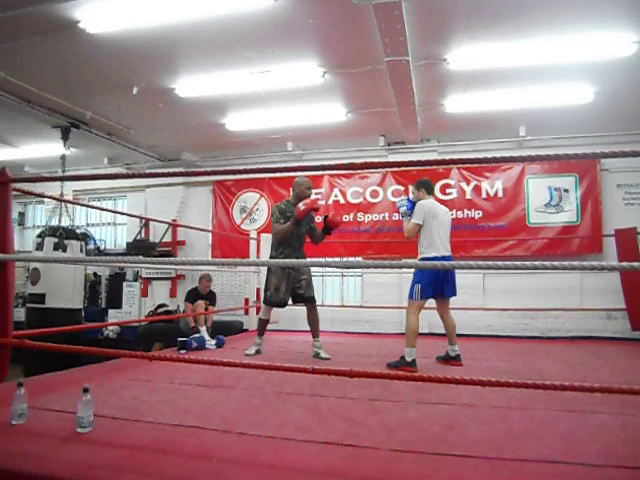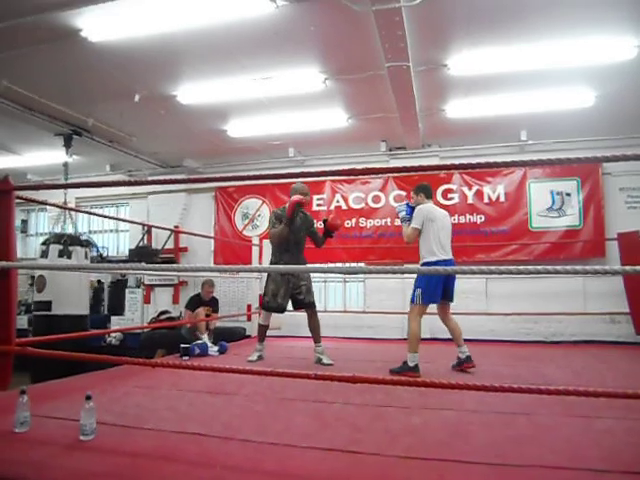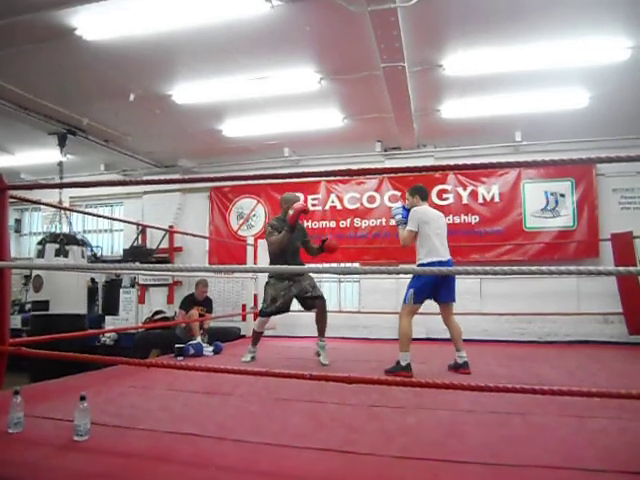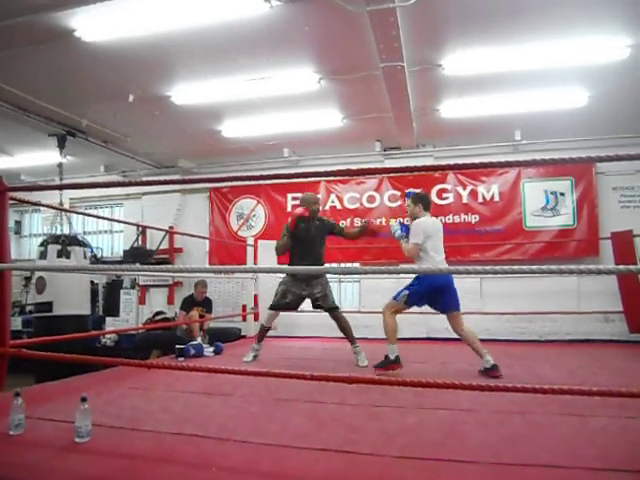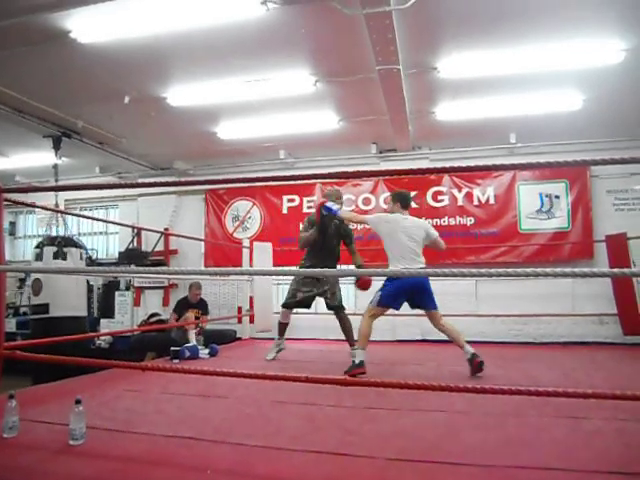
dt=0.2s
person 1, frame 1
left shoulder: (423, 205)
right shoulder: (445, 210)
left elbow: (409, 233)
left wrist: (405, 214)
left hip: (430, 262)
right hip: (446, 261)
left knee: (413, 310)
right knee: (444, 310)
left ankle: (409, 359)
right ankle: (453, 354)
person 1, frame 2
left shoulder: (422, 209)
right shoulder: (444, 214)
left elbow: (408, 238)
left wrist: (405, 219)
left hip: (432, 267)
right hip: (448, 265)
left knee: (414, 315)
right knee: (445, 315)
left ankle: (411, 364)
right ankle: (465, 357)
person 1, frame 3
left shoulder: (416, 212)
right shoulder: (439, 215)
left elbow: (405, 240)
left wrist: (399, 222)
left hip: (428, 268)
right hip: (446, 265)
left knee: (406, 315)
right knee: (448, 317)
left ankle: (404, 364)
right ankle: (461, 360)
person 1, frame 4
left shoulder: (418, 225)
right shoulder: (436, 223)
left elbow: (410, 254)
left wrist: (401, 236)
left hip: (427, 278)
right hip: (445, 278)
left knee: (389, 310)
right knee: (459, 327)
left ankle: (393, 357)
right ankle: (489, 364)
person 1, frame 5
left shoulder: (385, 219)
right shoulder: (422, 224)
left elbow: (355, 218)
right elbow: (441, 246)
left wrist: (336, 210)
left hip: (399, 279)
right hip: (420, 278)
left knee: (369, 316)
right knee: (438, 321)
left ankle: (359, 362)
right ankle: (471, 355)
person 2, frame 1
left shoulder: (308, 212)
right shoulder: (280, 208)
left elbow: (316, 239)
right elbow: (277, 235)
left wrist: (327, 229)
right wrist: (296, 219)
left knee: (311, 303)
right knee: (268, 303)
left ankle: (317, 346)
right ankle: (258, 343)
person 2, frame 2
left shoulder: (306, 218)
right shoulder: (278, 214)
left elbow: (319, 242)
right elbow: (274, 240)
left wrist: (328, 232)
right wrist: (288, 220)
left hip: (299, 270)
right hip: (279, 269)
left knee: (311, 309)
right knee: (267, 309)
left ankle: (319, 352)
right ankle: (259, 349)
person 2, frame 3
left shoulder: (300, 227)
right shoulder: (274, 224)
left elbow: (310, 250)
right elbow: (273, 249)
left wrist: (322, 247)
right wrist: (289, 227)
left hip: (299, 275)
right hip: (279, 278)
left knee: (320, 302)
right knee: (264, 315)
left ankle: (321, 347)
right ankle: (251, 350)
person 2, frame 4
left shoulder: (324, 224)
right shoulder: (293, 225)
left elbow: (349, 234)
right elbow: (279, 251)
left wrist: (363, 229)
right wrist: (291, 232)
left hip: (316, 277)
right hip: (294, 276)
left knee: (334, 312)
right knee: (273, 311)
left ankle: (357, 349)
right ankle: (256, 349)
person 2, frame 5
left shoulder: (342, 225)
right shoulder: (311, 220)
left elbow: (352, 250)
right elbow: (302, 244)
left wrist: (361, 268)
right wrist: (319, 225)
left knee: (339, 311)
right knee: (287, 307)
left ankle: (354, 350)
right ankle: (279, 343)
